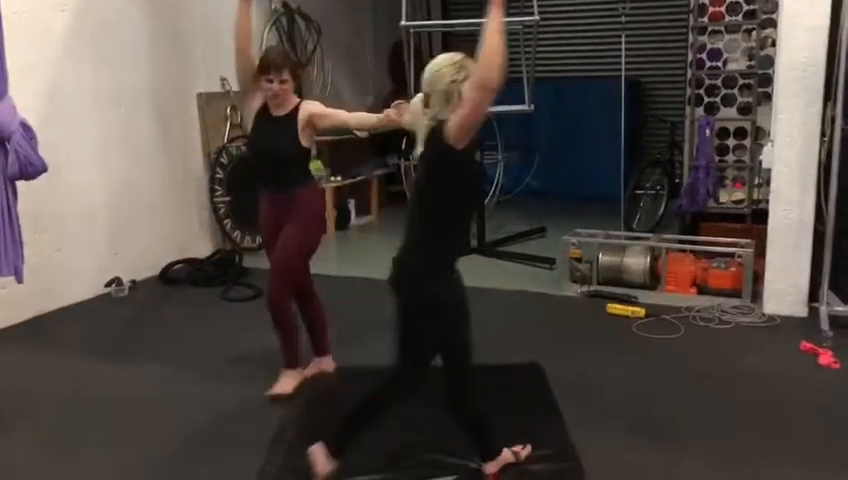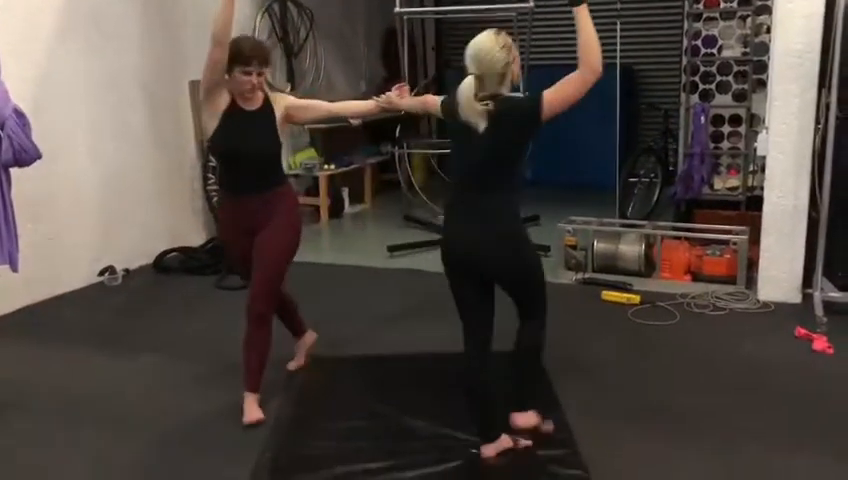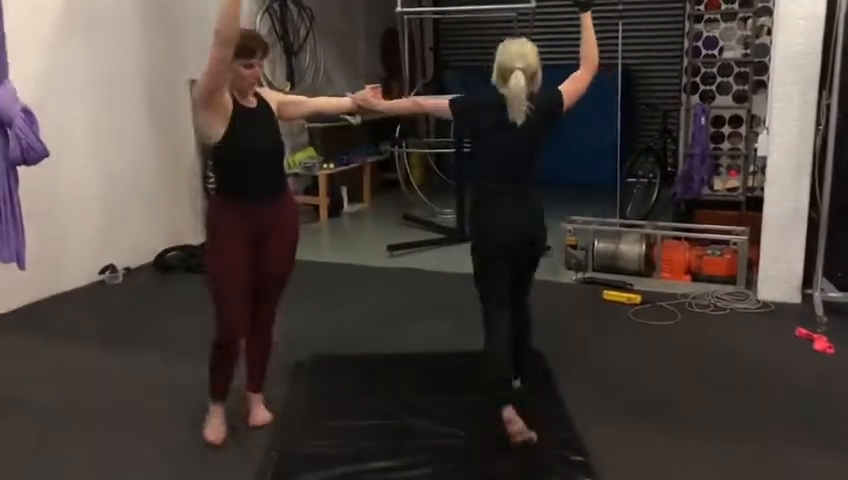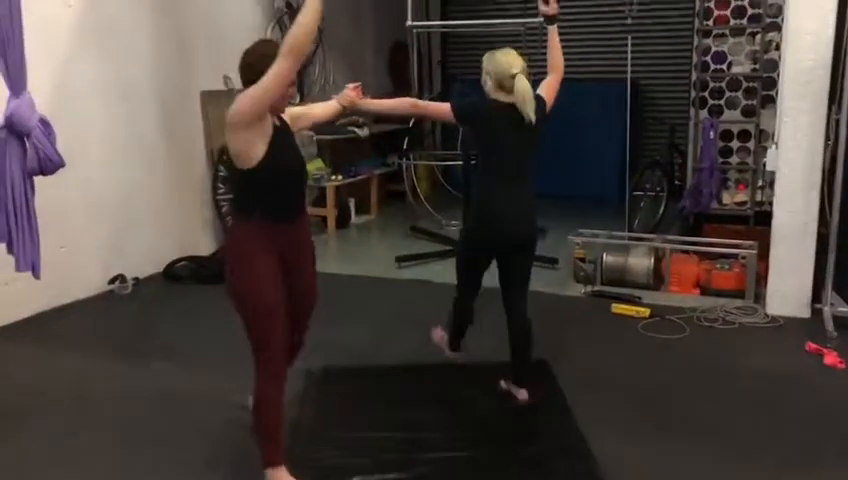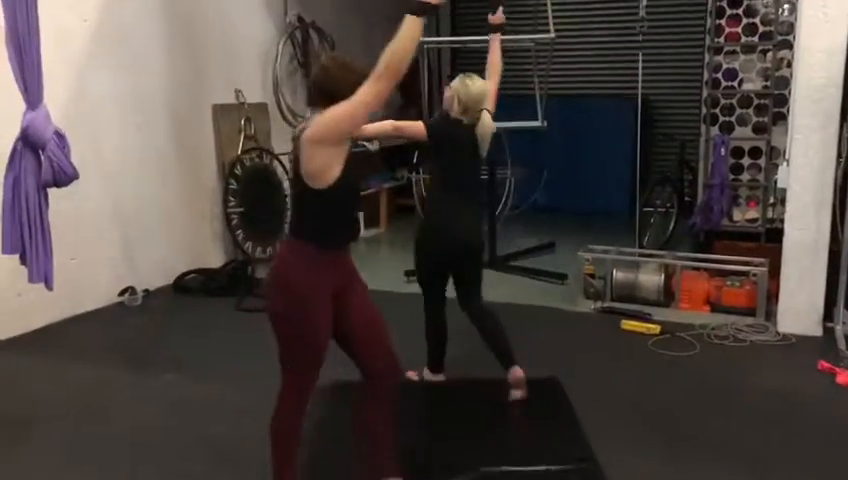
dt=0.4s
person 1, frame 1
left shoulder: (307, 113)
right shoulder: (253, 103)
left elbow: (348, 119)
right elbow: (242, 51)
left wrist: (383, 119)
left hip: (304, 207)
right hip: (270, 207)
left knee: (277, 292)
right knee: (298, 285)
left ankle: (292, 367)
right ankle: (322, 357)
person 1, frame 2
left shoulder: (279, 105)
right shoulder: (214, 101)
left elbow: (334, 108)
right elbow: (218, 44)
left wrist: (381, 104)
left hip: (277, 210)
right hip: (233, 213)
left knee: (259, 302)
right knee: (264, 291)
left ankle: (250, 395)
right ankle: (304, 334)
person 1, frame 3
left shoulder: (270, 101)
right shoulder: (211, 102)
left elbow: (316, 104)
right elbow: (225, 42)
left wrist: (357, 102)
left hip: (279, 217)
right hip: (231, 221)
left knee: (263, 316)
right knee: (230, 323)
left ankle: (255, 394)
right ankle: (216, 405)
person 1, frame 4
left shoulder: (283, 118)
right shoulder: (245, 117)
left elbow: (316, 112)
right elbow: (291, 55)
left wrist: (342, 102)
left hip: (297, 242)
right hip: (254, 248)
left knee: (289, 347)
right knee: (271, 356)
left ankle: (263, 403)
person 1, frame 5
left shoulder: (322, 134)
right shoulder: (322, 135)
right elbow: (383, 78)
left hip: (336, 272)
right hip: (302, 278)
left knee: (385, 373)
right knee: (299, 389)
person 2, frame 1
left shoulder: (442, 136)
right shoulder: (448, 141)
right elbow: (489, 84)
left wrist: (416, 110)
left hip: (435, 270)
right hip: (426, 275)
left knee: (459, 367)
right knee: (408, 376)
person 2, frame 2
left shoulder: (459, 107)
right shoulder: (519, 112)
left elbow: (424, 103)
right elbow: (590, 70)
left wrist: (403, 102)
left hip: (456, 237)
right hip: (501, 237)
left knee: (476, 332)
right knee: (534, 315)
left ankle: (491, 434)
right ankle: (525, 408)
person 2, frame 3
left shoulder: (478, 107)
right shoulder: (544, 108)
left elbow: (421, 105)
right elbow: (588, 68)
left wrist: (379, 105)
left hip: (489, 223)
right hip: (530, 223)
left knee: (497, 311)
right knee: (519, 300)
left ankle: (508, 403)
right ankle: (513, 376)
person 2, frame 4
left shoulder: (479, 111)
right shoulder: (534, 111)
left elbow: (417, 107)
right elbow: (556, 73)
left wrist: (366, 105)
left hip: (487, 218)
right hip: (524, 220)
left knee: (467, 285)
right knee: (516, 301)
left ankle: (453, 343)
right ankle: (519, 382)
person 2, frame 5
left shoulder: (445, 131)
right shoulder: (480, 126)
left elbow: (398, 127)
right elbow: (492, 79)
left wrist: (358, 130)
right wrist: (496, 32)
left hip: (439, 229)
right hip: (472, 229)
left knee: (434, 299)
right knee: (474, 302)
left ankle: (434, 370)
right ankle: (512, 368)
